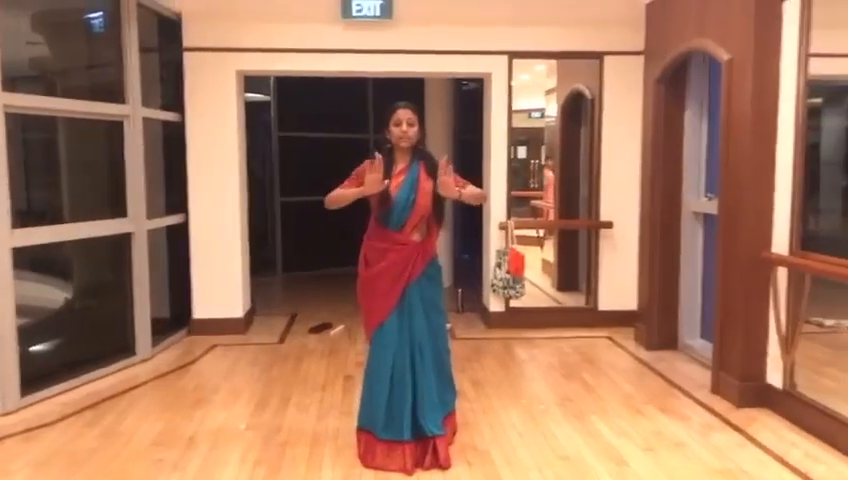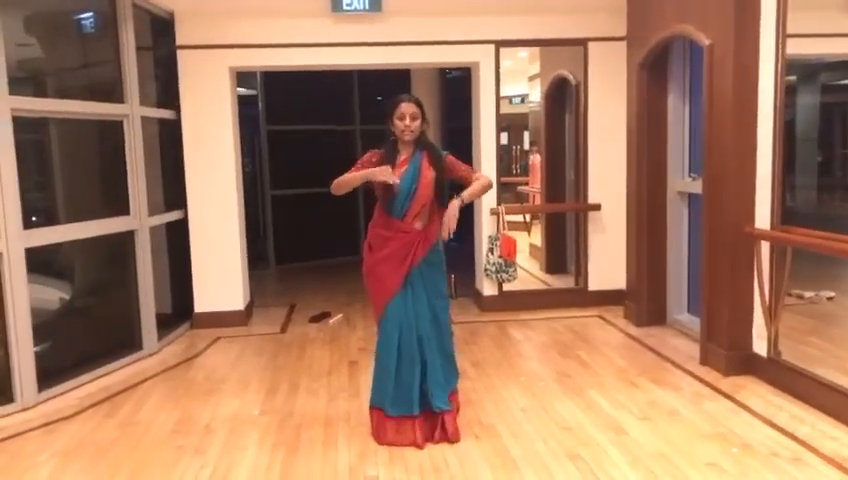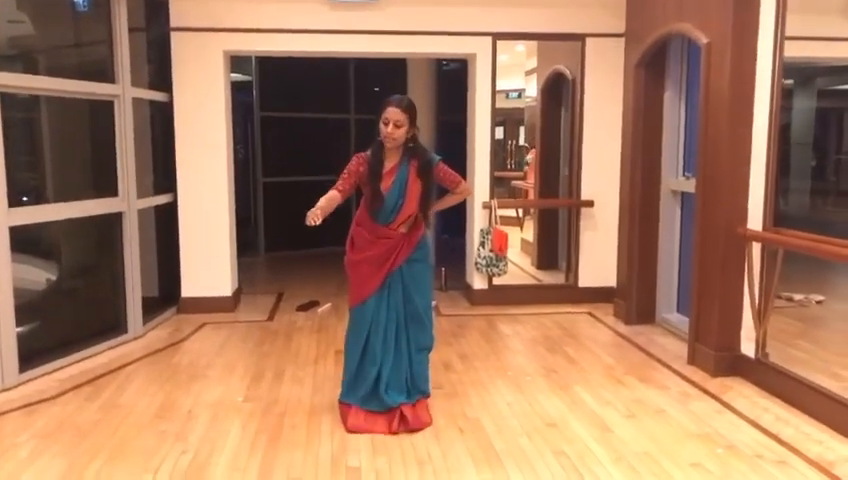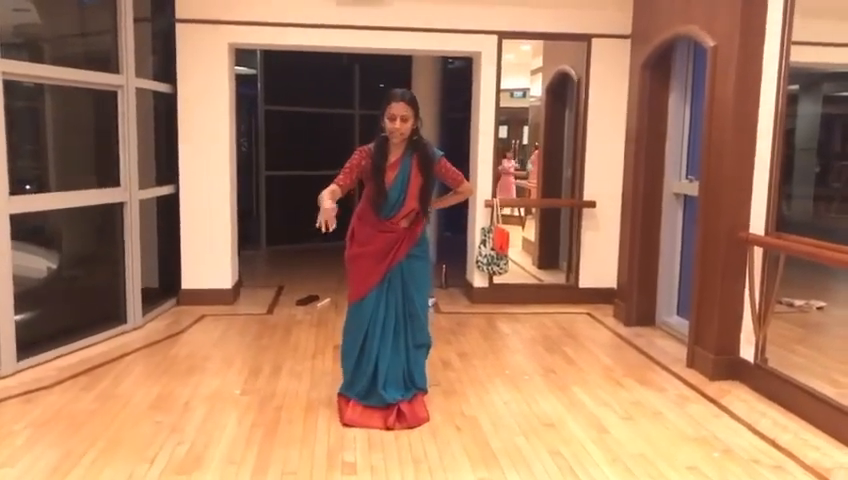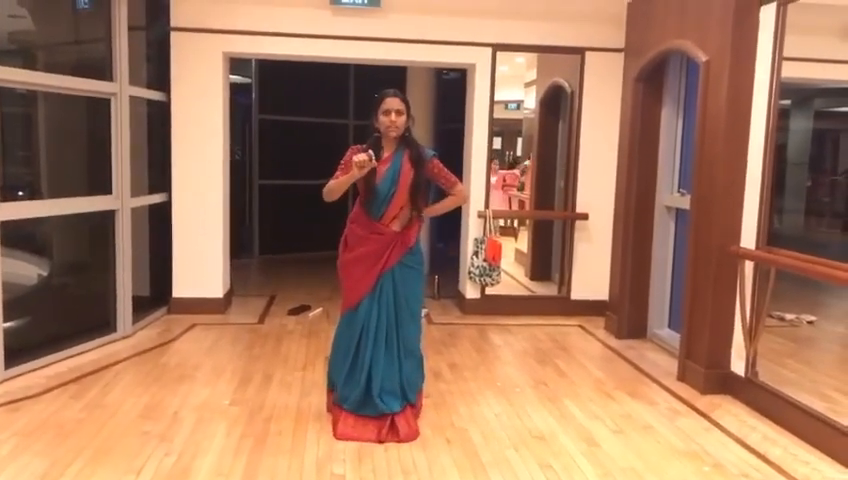
dt=1s
person 1, frame 1
left shoulder: (433, 169)
right shoulder: (373, 168)
left elbow: (480, 196)
right elbow: (330, 201)
left wrist: (454, 192)
right wrist: (365, 190)
left hip: (421, 268)
right hip: (383, 268)
left knee: (425, 341)
right knee: (387, 346)
left ankle: (427, 426)
right ankle: (388, 430)
person 1, frame 2
left shoulder: (437, 159)
right shoulder: (377, 159)
left elbow: (484, 180)
right elbow: (336, 187)
left wrist: (457, 202)
right wrist: (368, 175)
left hip: (424, 253)
right hip: (388, 253)
left knee: (430, 325)
right knee: (396, 327)
left ankle: (433, 407)
right ankle: (397, 410)
person 1, frame 3
left shoulder: (424, 163)
right shoulder: (364, 161)
left elbow: (463, 190)
right elbow: (338, 192)
left wrist: (427, 210)
right wrist: (320, 209)
left hip: (409, 252)
right hip: (370, 253)
left knee: (410, 321)
right knee: (369, 324)
left ankle: (408, 397)
right ankle: (366, 397)
person 1, frame 4
left shoulder: (428, 158)
right shoulder: (367, 155)
left elbow: (465, 189)
right elbow: (333, 189)
left wrist: (428, 207)
right wrist: (327, 203)
left hip: (409, 248)
right hip: (369, 247)
left knee: (407, 318)
right knee: (367, 319)
left ankle: (404, 392)
right ankle: (364, 392)
person 1, frame 5
left shoulder: (421, 158)
right shoulder: (359, 153)
left elbow: (460, 193)
right elbow: (328, 194)
left wrist: (421, 213)
right wrist: (353, 173)
left hip: (402, 254)
right hip: (363, 252)
left knee: (399, 326)
right knee: (360, 325)
left ankle: (396, 404)
right ankle: (355, 401)
